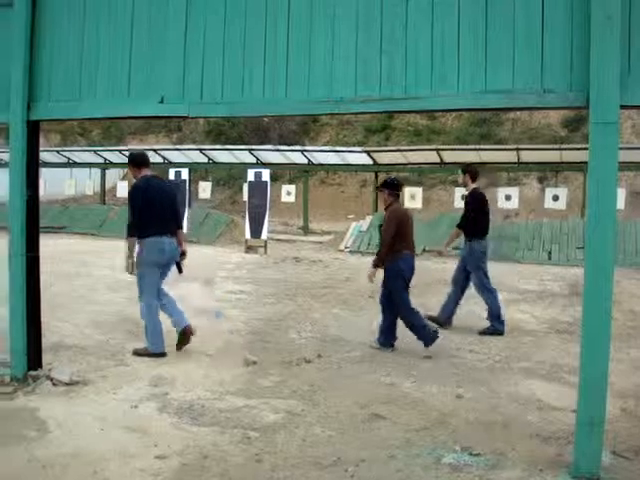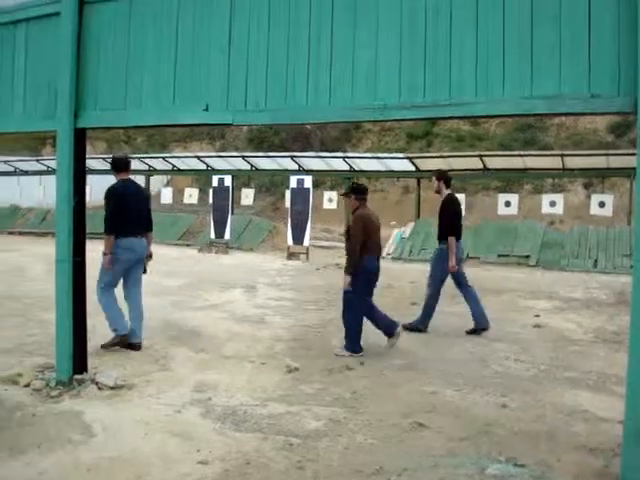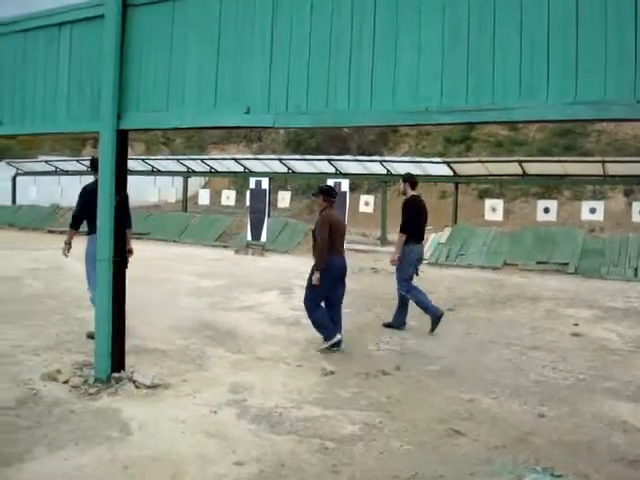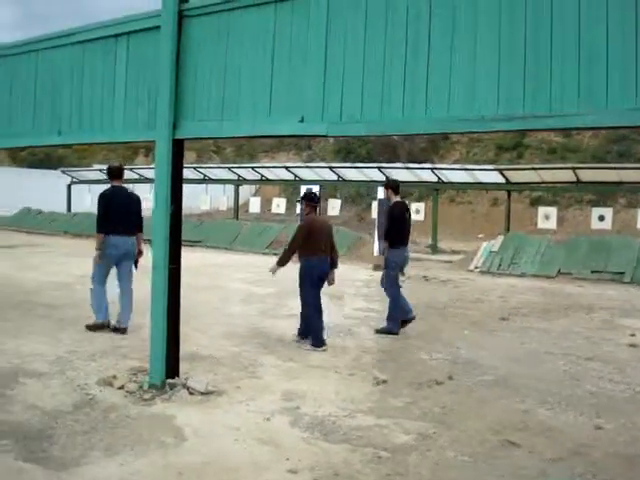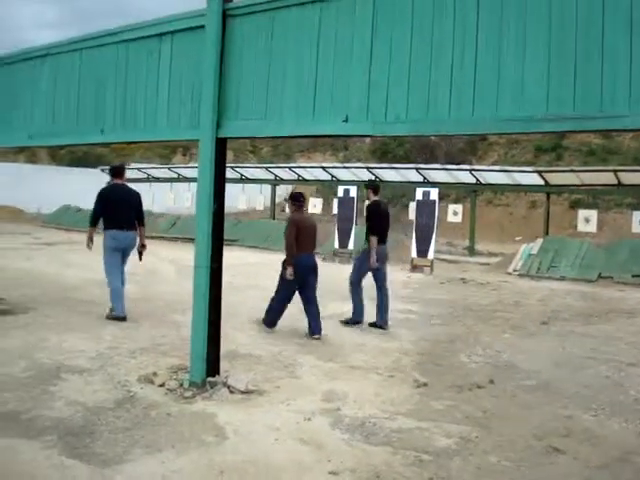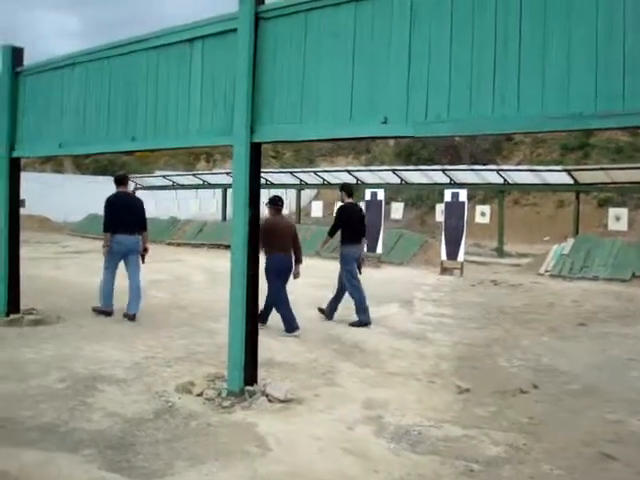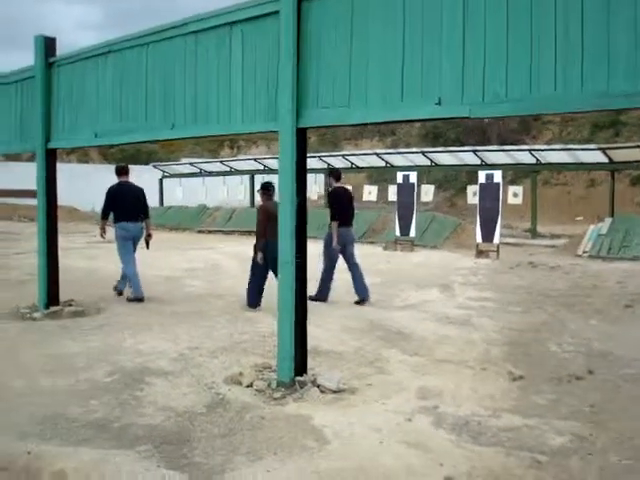
dt=0.7s
person 1, frame 1
left shoulder: (138, 189)
right shoulder: (167, 186)
left elbow: (134, 225)
right elbow: (177, 219)
right wrist: (181, 246)
left hip: (151, 246)
right hip: (170, 245)
left knee: (147, 297)
right knee: (157, 291)
left ankle: (154, 347)
right ankle: (183, 326)
person 1, frame 2
left shoulder: (114, 190)
right shoulder: (143, 192)
left elbow: (110, 224)
right elbow: (148, 224)
left wrist: (107, 252)
right wrist: (148, 248)
left hip: (122, 245)
right hip: (140, 245)
left knee: (104, 288)
right knee: (134, 293)
left ankle: (121, 332)
right ankle: (134, 338)
person 1, frame 3
left shoulder: (88, 190)
left elbow: (77, 217)
right elbow: (127, 220)
left wrist: (68, 242)
right wrist: (128, 244)
left hip: (97, 240)
left knee: (96, 286)
person 1, frame 4
left shoulder: (106, 195)
right shoulder: (134, 197)
left elbow: (101, 224)
right elbow: (139, 225)
left wrist: (98, 248)
right wrist: (139, 246)
left hip: (112, 242)
right hip: (130, 243)
left knee: (98, 280)
right knee: (126, 285)
left ankle: (101, 320)
right ankle: (122, 324)
person 1, frame 5
left shoulder: (105, 192)
right shoulder: (134, 193)
left elbow: (96, 216)
right elbow: (140, 219)
left wrist: (90, 236)
right wrist: (142, 240)
left hip: (112, 235)
right hip: (130, 236)
left knee: (113, 274)
right knee: (119, 272)
left ankle: (120, 312)
right ankle: (117, 305)
person 1, frame 6
left shoulder: (111, 200)
right shoulder: (137, 201)
left elbow: (107, 224)
right elbow: (143, 225)
left wrist: (105, 244)
right wrist: (145, 244)
left hip: (118, 240)
right hip: (134, 240)
left knee: (108, 274)
right knee: (134, 277)
left ankle: (106, 307)
right ankle: (132, 311)
person 1, frame 7
left shoulder: (113, 190)
right shoulder: (139, 190)
left elbow: (106, 210)
right elbow: (145, 212)
left wrist: (102, 227)
right wrist: (148, 230)
left hip: (123, 227)
right hip: (138, 227)
left knee: (128, 262)
right knee: (128, 258)
left ankle: (138, 294)
right ankle: (120, 286)
person 2, frame 1
left shoulder: (393, 213)
right shoulder: (402, 211)
left elbow: (386, 242)
left wrist: (375, 266)
left hip: (396, 263)
right hip: (405, 260)
left knee: (401, 305)
right knee: (390, 303)
left ankle: (429, 336)
right ankle: (385, 341)
person 2, frame 2
left shoulder: (359, 217)
right shoulder: (372, 215)
left elbow: (355, 247)
left wrist: (348, 273)
left hip: (360, 266)
right hip: (373, 263)
left knee: (352, 307)
right knee: (363, 305)
left ankle: (353, 347)
right ankle: (391, 328)
person 2, frame 3
left shoulder: (324, 217)
right shoulder: (338, 218)
left elbow: (322, 245)
left wrist: (317, 270)
left hip: (326, 265)
right hip: (340, 263)
left knee: (312, 303)
right knee: (334, 304)
left ankle: (330, 334)
right ankle: (334, 341)
person 2, frame 4
left shoulder: (307, 222)
right shoulder: (326, 223)
left elbow: (293, 245)
right elbow: (333, 248)
left wrist: (279, 264)
right wrist: (332, 270)
left hip: (310, 265)
right hip: (325, 264)
left knee: (311, 303)
right knee: (312, 301)
left ankle: (318, 342)
right ankle: (304, 333)
person 2, frame 5
left shoulder: (293, 219)
right shoulder: (311, 220)
left elbow: (290, 244)
left wrist: (289, 265)
left hip: (297, 261)
right hip: (311, 261)
left knee: (282, 295)
right knee: (310, 297)
left ankle: (269, 322)
right ankle: (315, 331)
person 2, frame 6
left shoulder: (268, 223)
right shoulder: (290, 224)
left elbow: (258, 243)
right elbow: (297, 246)
right wrist: (297, 265)
left hip: (274, 261)
right hip: (287, 261)
left knee: (278, 295)
right knee: (274, 292)
left ankle: (292, 328)
right ankle: (261, 319)
person 2, frame 7
left shoulder: (263, 208)
left elbow: (260, 230)
left wrist: (259, 250)
left hip: (267, 246)
right hip: (279, 246)
left knee: (257, 276)
left ankle: (253, 303)
person 3, frame 1
left shoulder: (473, 197)
right shoulder: (477, 195)
left elbow: (463, 224)
left wrist: (446, 245)
left hip: (475, 246)
right hip: (472, 244)
left knee: (483, 285)
right knee: (459, 282)
left ankle: (497, 325)
right ankle: (444, 317)
person 3, frame 2
left shoulder: (447, 202)
right shoulder: (453, 200)
left elbow: (451, 232)
left wrist: (451, 257)
left hip: (446, 249)
right hip: (454, 248)
left knee: (433, 287)
right knee: (463, 286)
left ankle: (421, 324)
right ankle: (481, 322)
person 3, frame 3
left shoulder: (409, 202)
right shoulder: (421, 202)
left elbow: (404, 229)
left wrist: (396, 252)
left hip: (409, 248)
right hip: (418, 247)
left knee: (404, 285)
right knee: (405, 284)
left ankle: (434, 311)
right ankle: (398, 321)
person 3, frame 4
left shoulder: (393, 209)
right shoulder: (405, 207)
left elbow: (388, 235)
left wrist: (381, 257)
left hip: (395, 252)
right hip: (403, 251)
left knee: (391, 288)
right knee: (389, 284)
left ankle: (393, 326)
right ankle: (406, 314)
person 3, frame 5
left shoulder: (371, 207)
right shoulder: (384, 207)
left elbow: (373, 232)
left wrist: (372, 254)
left hip: (372, 249)
right hip: (383, 249)
left knee: (355, 280)
right knee: (381, 285)
left ankle: (357, 316)
right ankle: (382, 321)
person 3, frame 6
left shoulder: (343, 209)
right shoulder: (359, 209)
left elbow: (333, 230)
right elbow: (363, 233)
left wrist: (321, 246)
right wrist: (361, 253)
left hip: (347, 249)
right hip: (357, 248)
left knee: (353, 284)
right knee: (343, 281)
left ankle: (364, 318)
right ankle: (329, 311)
person 3, frame 7
left shoulder: (333, 193)
right shoulder: (348, 193)
left elbow: (334, 217)
left wrist: (334, 239)
left hip: (337, 232)
right hip: (349, 231)
left knee: (329, 265)
right knee: (352, 263)
left ankle: (322, 294)
right ankle: (363, 295)
